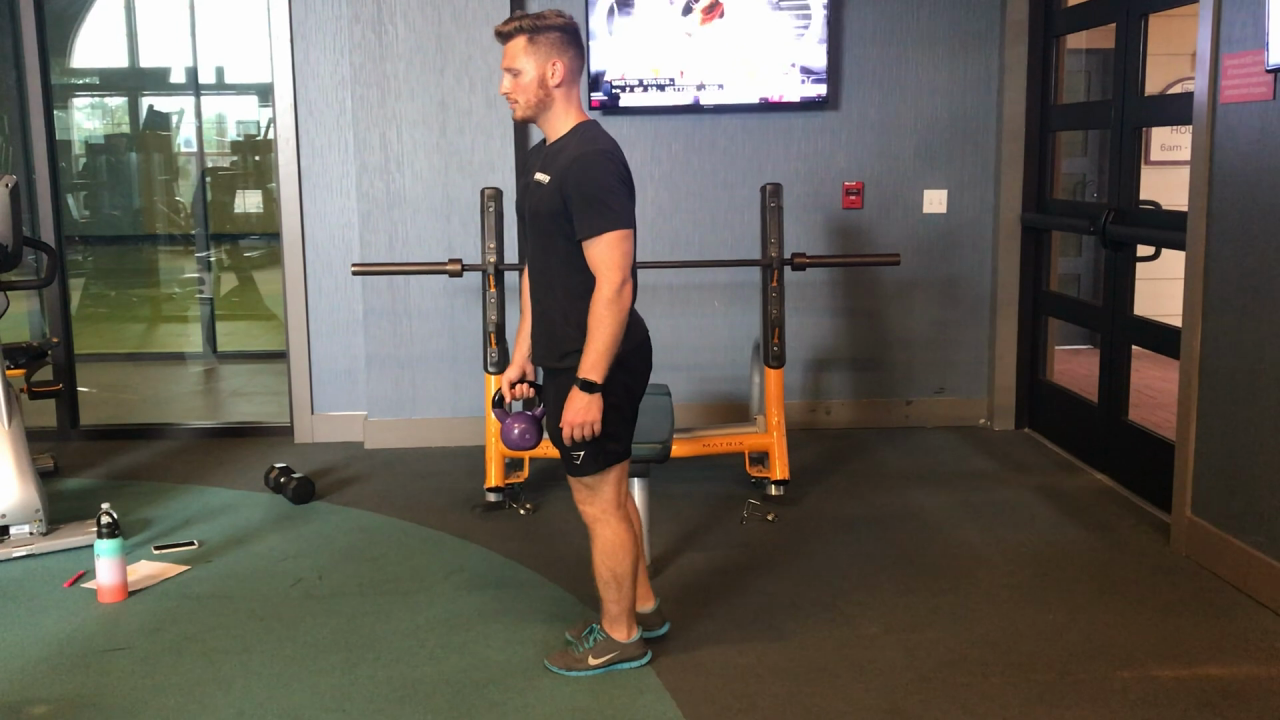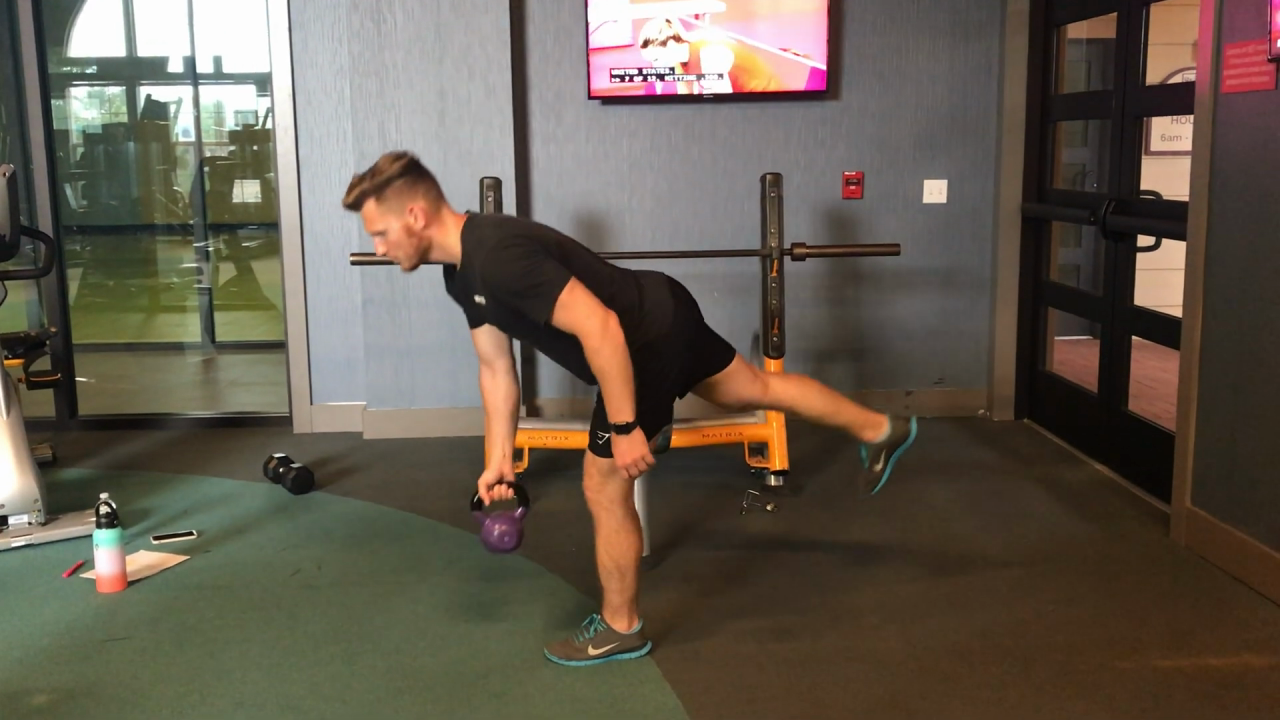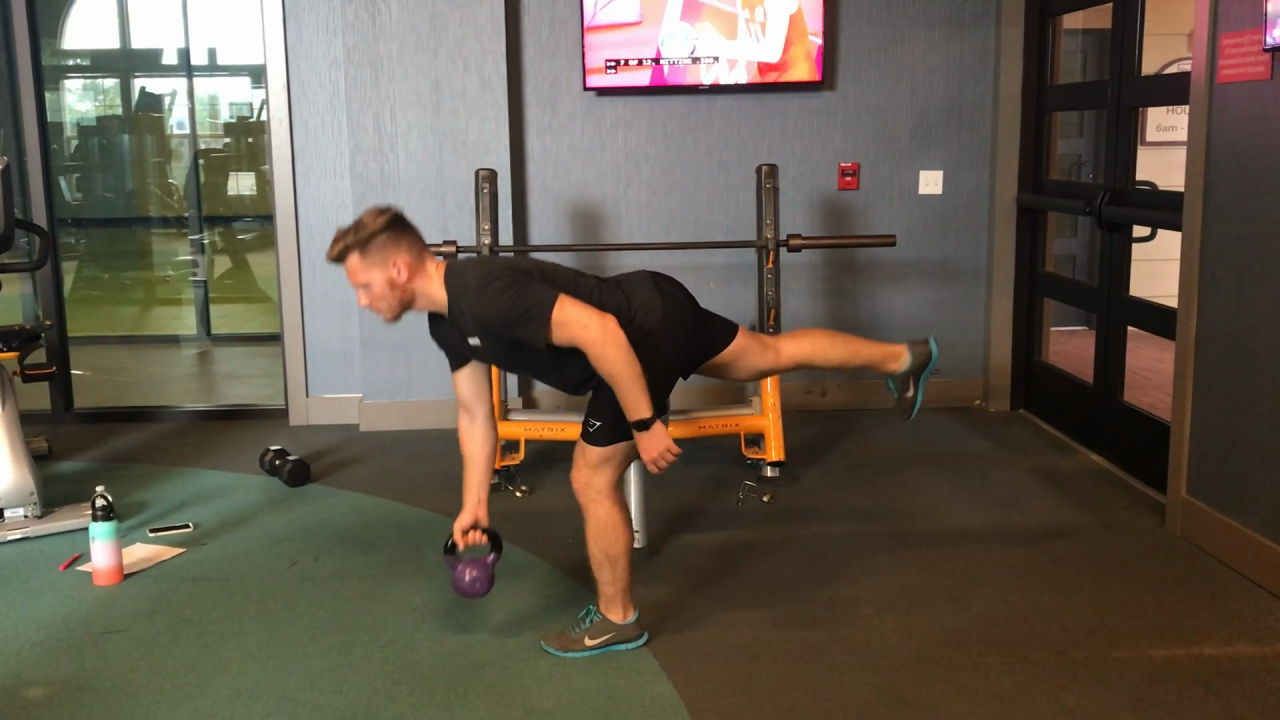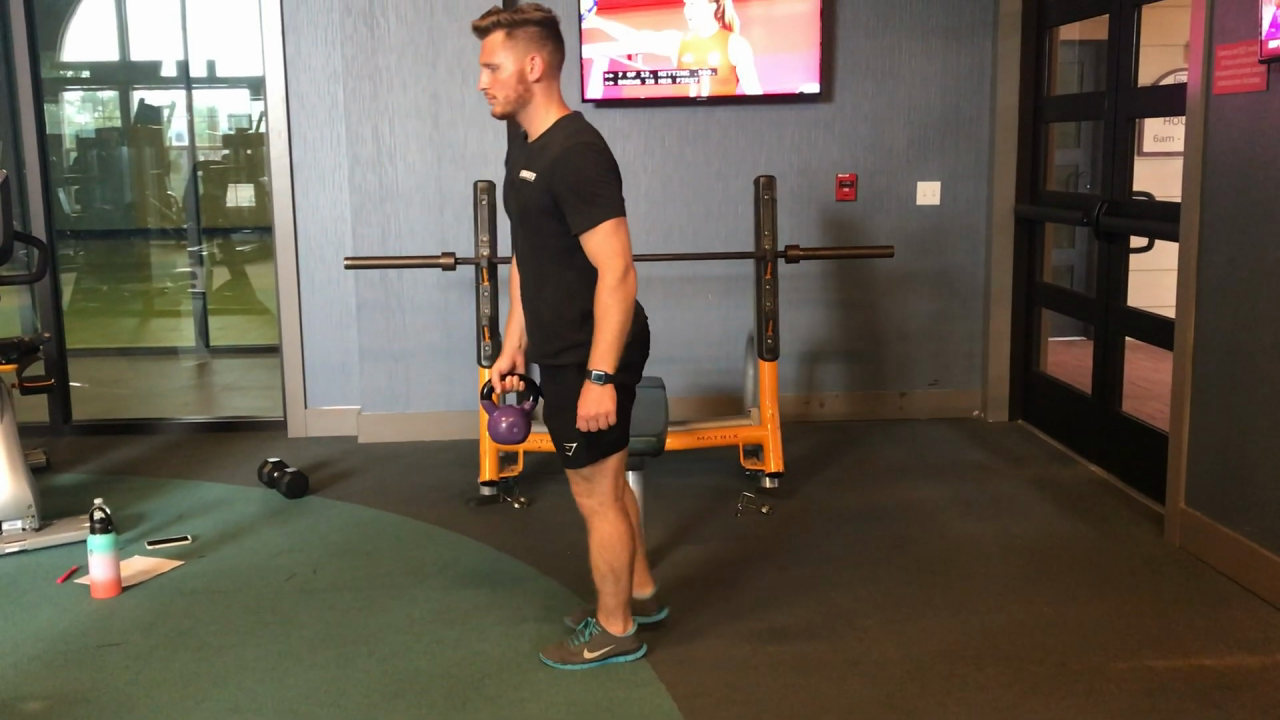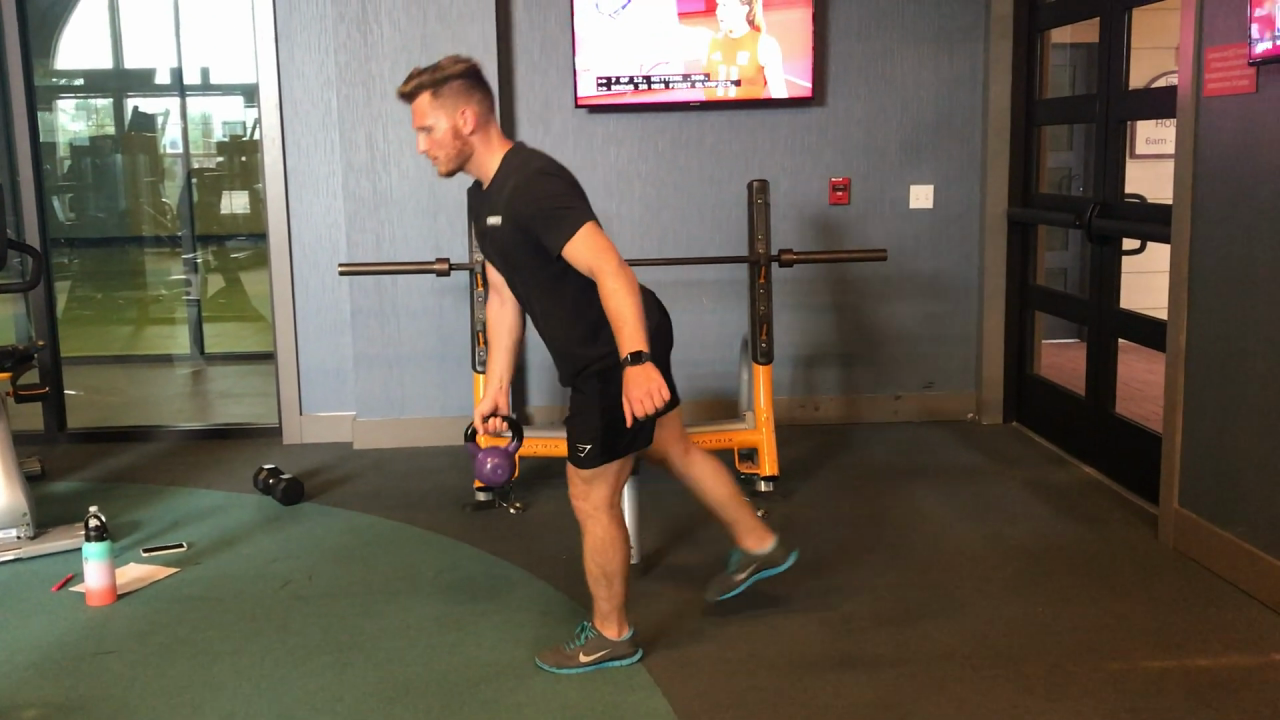
dt=1s
person 1, frame 1
left shoulder: (592, 160)
right shoulder: (543, 157)
left elbow: (615, 285)
left wrist: (589, 384)
right wrist: (523, 352)
left hip: (596, 364)
right hip: (568, 359)
left knee: (598, 500)
right knee: (606, 492)
left ankle: (621, 639)
right ankle: (639, 605)
person 1, frame 2
left shoulder: (498, 257)
right shoulder: (462, 271)
left elbow: (600, 329)
right elbow: (495, 367)
left wrist: (623, 428)
right wrist: (499, 459)
left hip: (650, 337)
right hip: (659, 318)
left knee: (604, 488)
right knee: (755, 387)
left ankle: (620, 629)
right ankle: (878, 431)
person 1, frame 3
left shoulder: (486, 296)
right shoulder: (450, 319)
left elbow: (601, 333)
right elbow: (474, 414)
left wrist: (644, 424)
right wrist: (473, 505)
left hip: (648, 328)
right hip: (655, 307)
left knee: (592, 479)
right knee: (770, 355)
left ankle: (616, 619)
right ankle: (900, 359)
person 1, frame 4
left shoulder: (577, 154)
right shoulder: (525, 148)
left elbow: (617, 273)
left wrist: (601, 377)
right wrist: (514, 346)
left hip: (589, 355)
right hip: (563, 349)
left knee: (594, 494)
right knee: (605, 481)
left ankle: (615, 631)
right ankle: (638, 591)
person 1, frame 5
left shoulder: (531, 185)
right shoulder: (484, 196)
left elbow: (612, 273)
right elbow: (503, 296)
left wrist: (636, 362)
right wrist: (496, 389)
left hip: (617, 358)
right hip: (614, 350)
left knee: (592, 497)
right knee: (674, 448)
left ankle: (610, 636)
right ankle: (759, 544)
